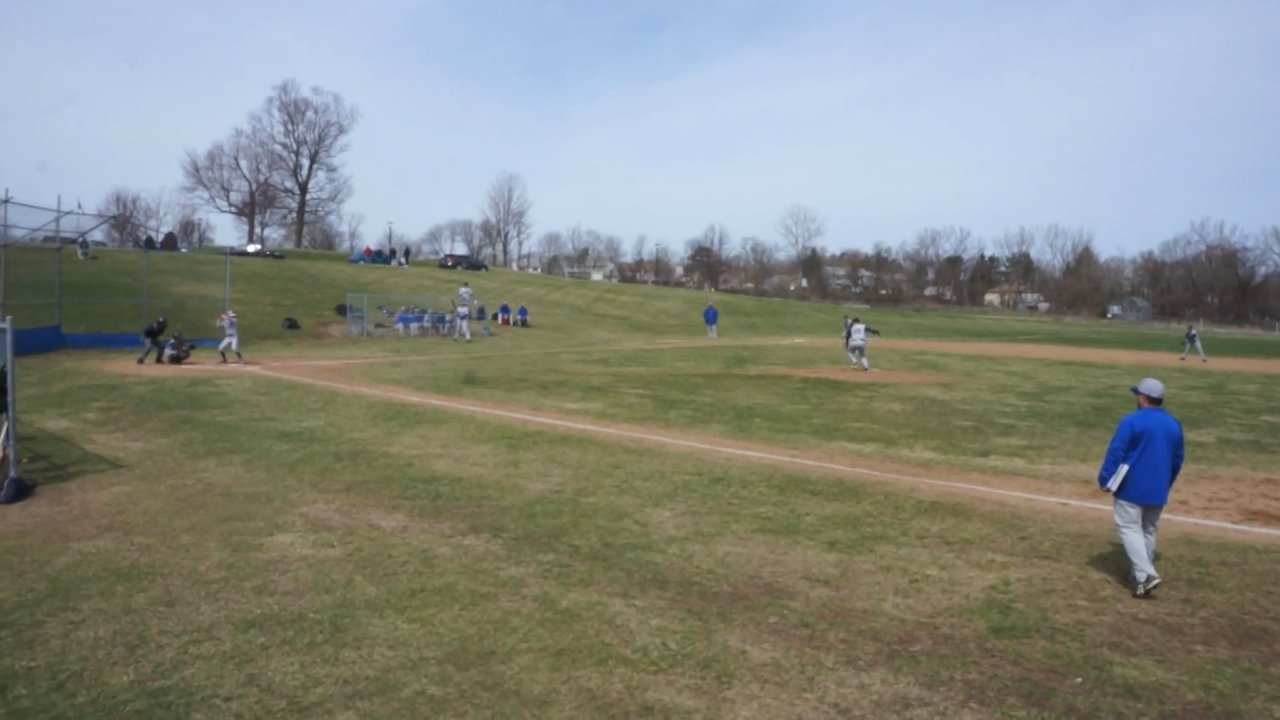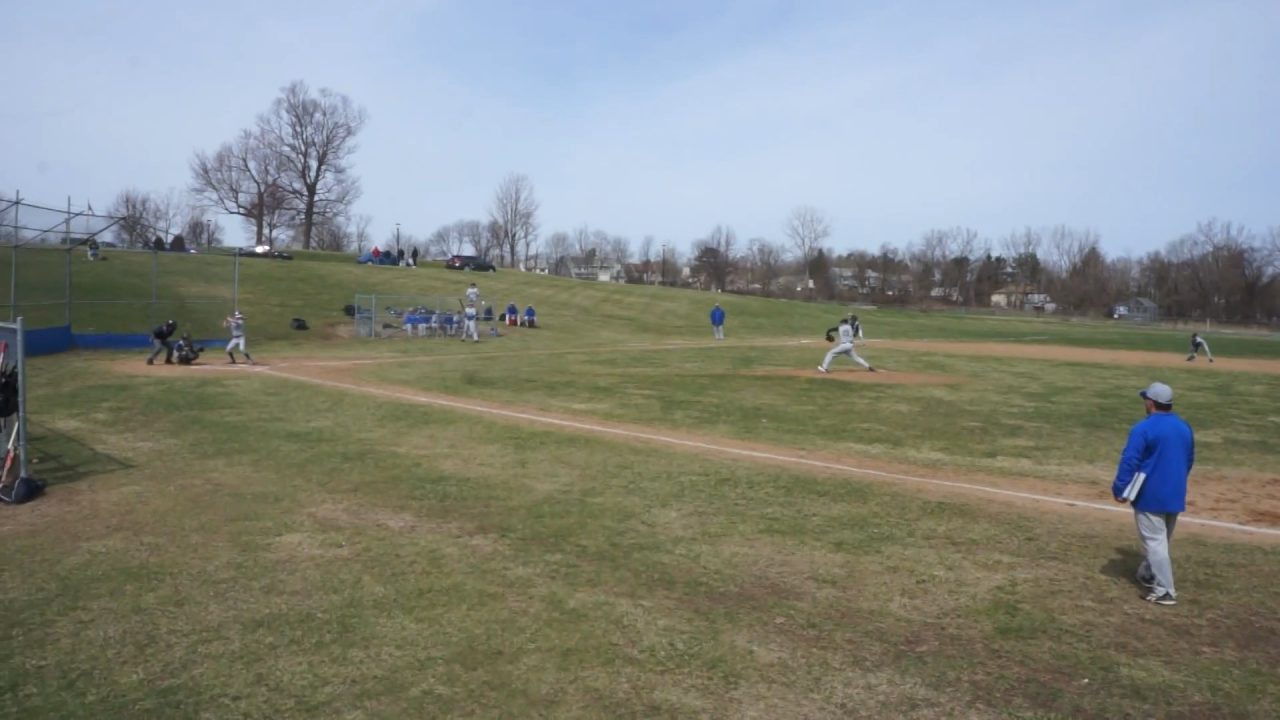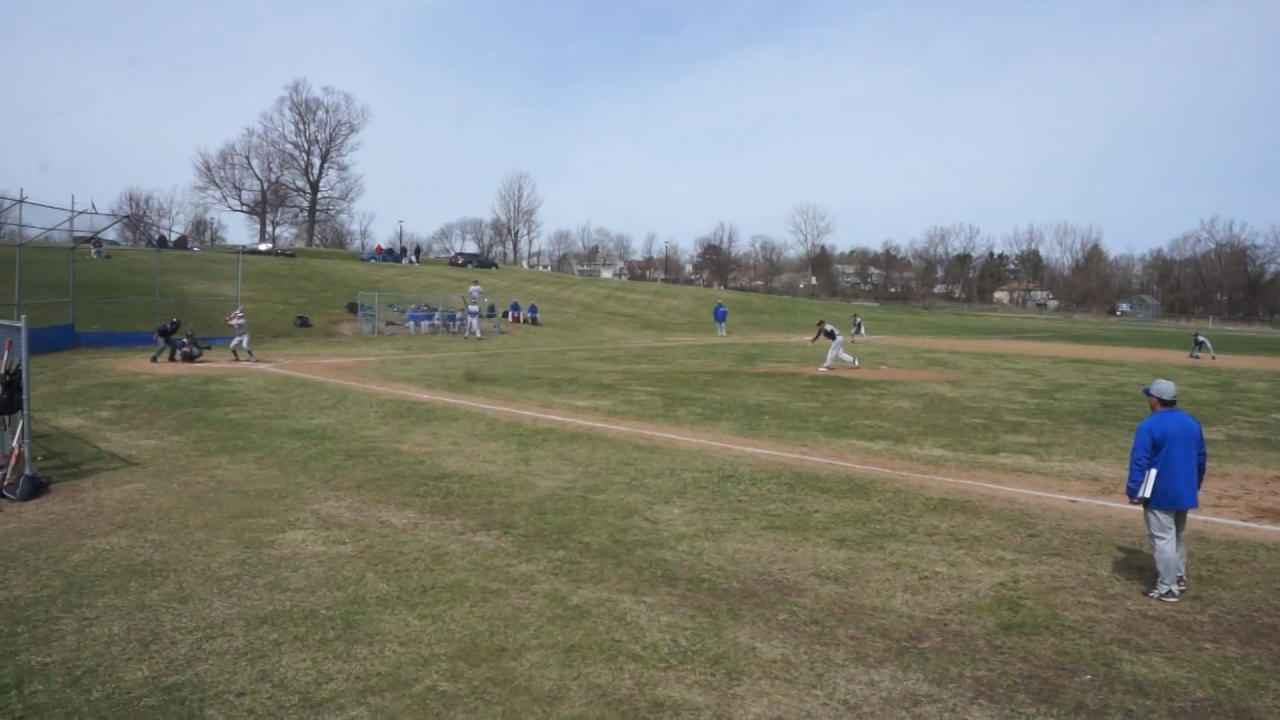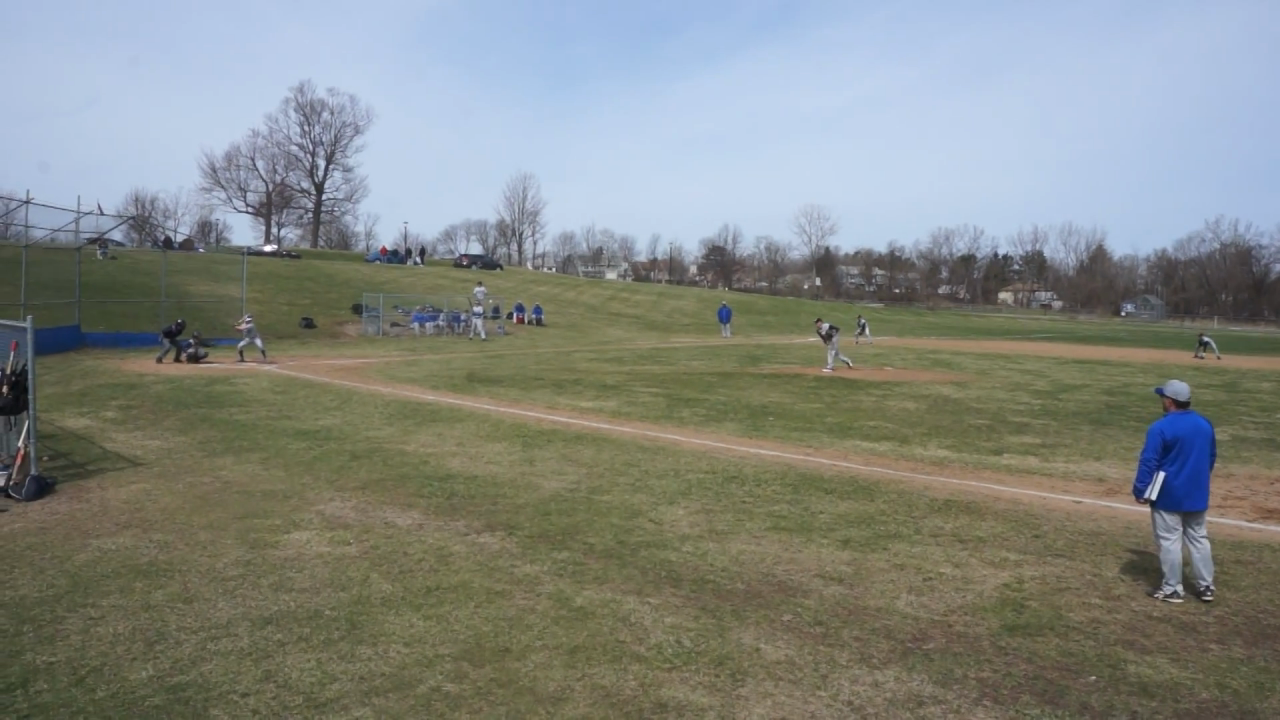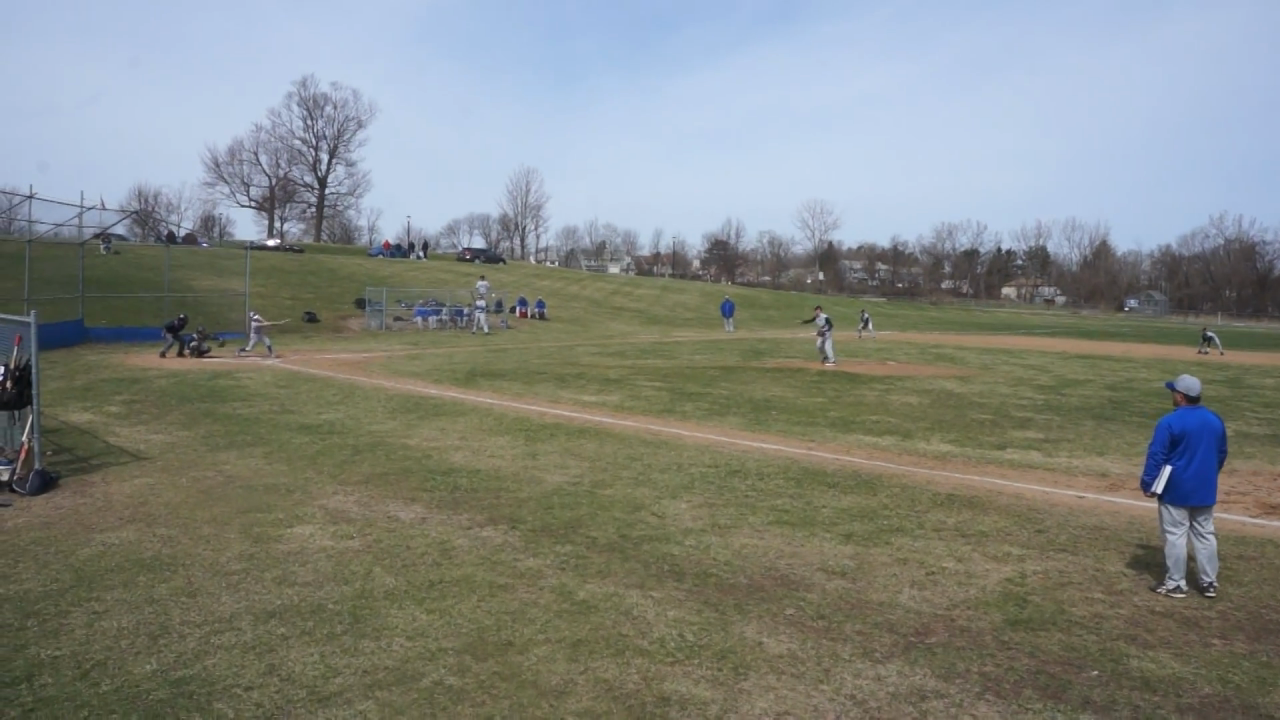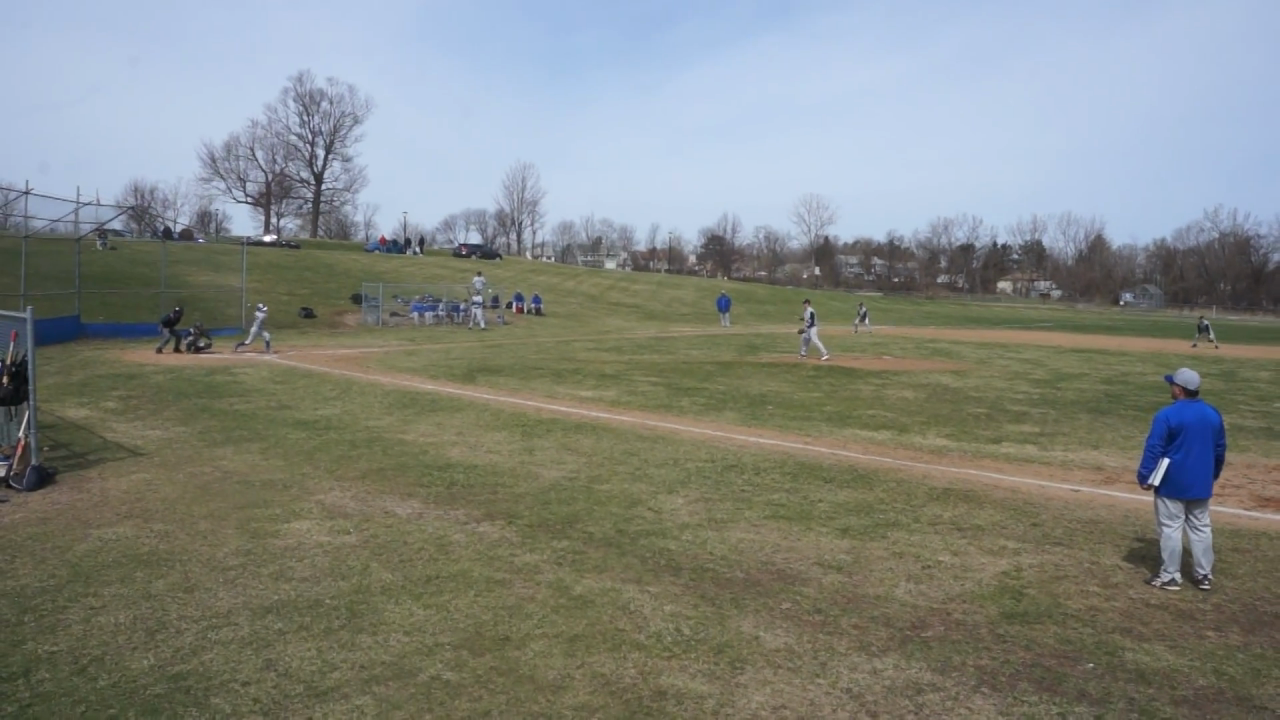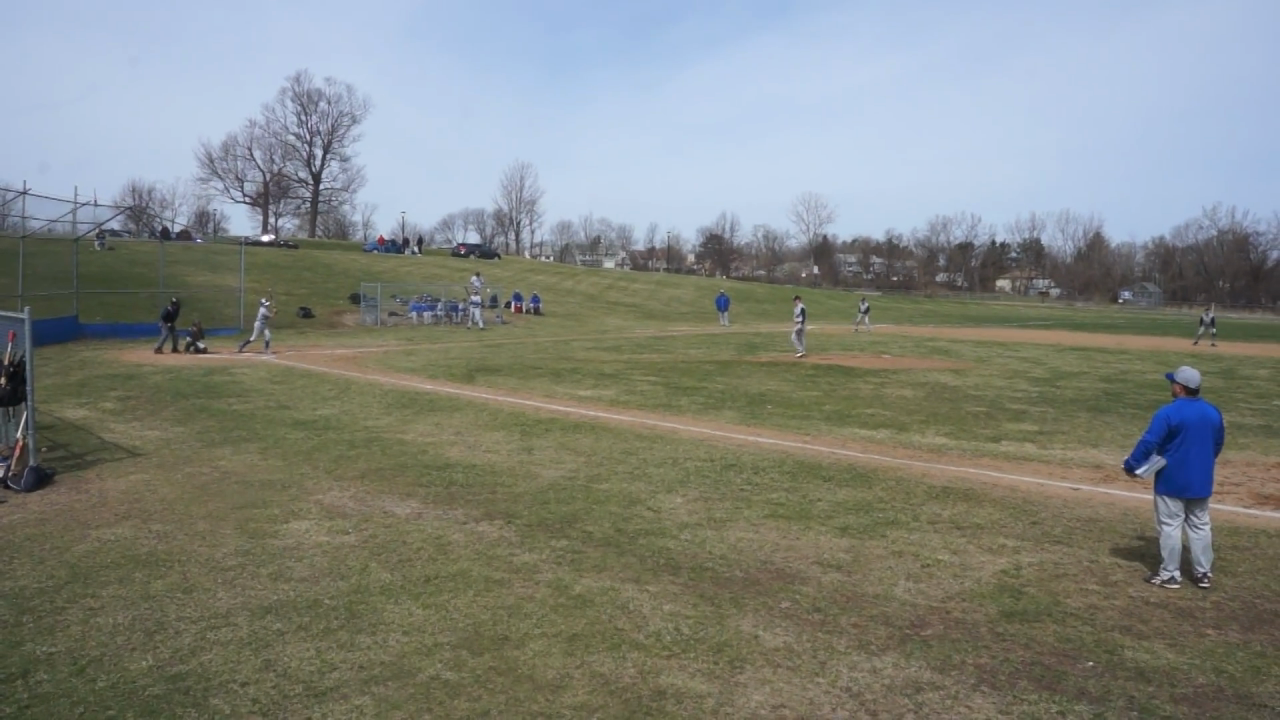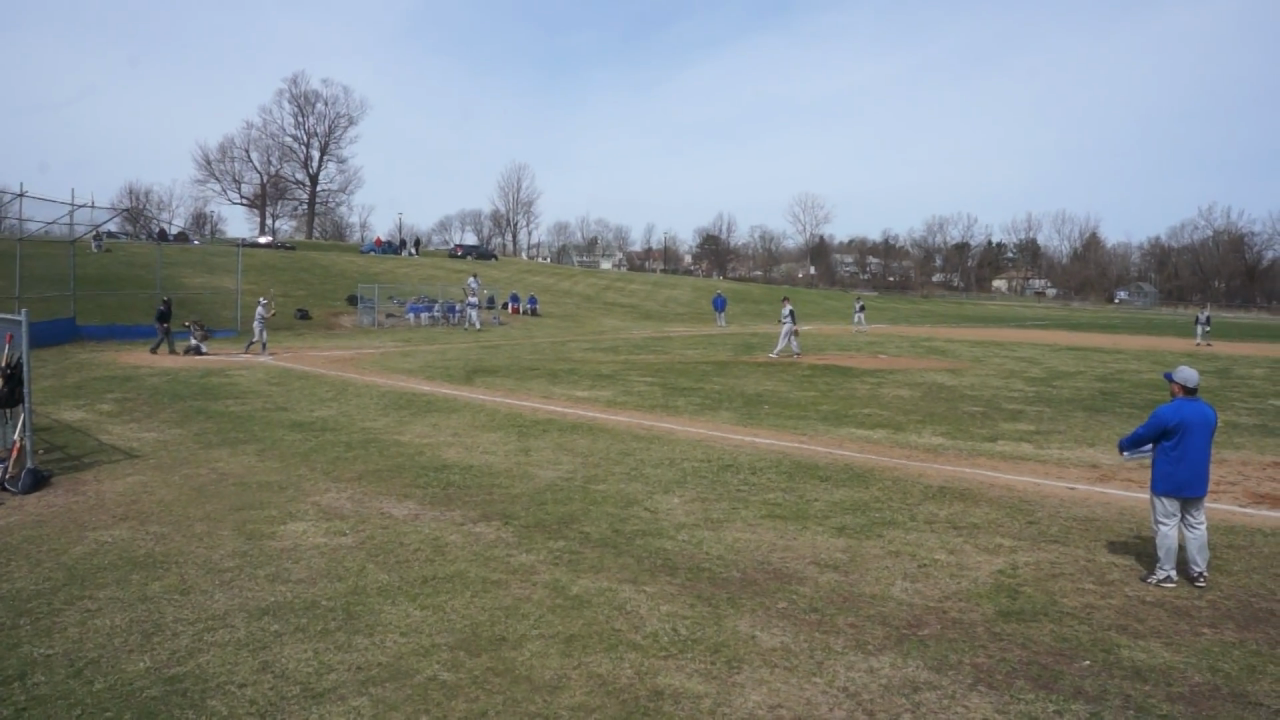
dt=0.3s
person 1, frame 1
left shoulder: (1132, 421)
right shoulder: (1174, 424)
left elbow: (1116, 452)
right elbow: (1178, 458)
left wrist: (1105, 479)
right wrist: (1168, 481)
left hip: (1131, 487)
right hip: (1158, 490)
left knee: (1130, 530)
right knee: (1148, 532)
left ankle: (1147, 576)
right ankle: (1141, 574)
person 1, frame 2
left shoulder: (1144, 428)
right shoulder: (1185, 428)
left elbow: (1129, 462)
right elbow: (1189, 461)
left wrist: (1120, 490)
left hip: (1150, 495)
right hip: (1176, 495)
left knee: (1155, 541)
right knee: (1161, 539)
left ankle: (1164, 591)
right ankle: (1147, 574)
person 1, frame 3
left shoulder: (1149, 426)
right shoulder: (1192, 423)
left elbow: (1139, 461)
right elbow: (1201, 457)
left wrist: (1134, 491)
right wrist: (1196, 483)
left hip: (1160, 493)
right hip: (1186, 492)
left knee: (1163, 539)
right knee: (1177, 535)
left ankle: (1167, 588)
right ankle: (1178, 577)
person 1, frame 4
left shoulder: (1161, 428)
right shoulder: (1205, 425)
left elbow: (1148, 462)
right elbow: (1211, 458)
left wrist: (1140, 491)
left hip: (1168, 495)
right hip: (1197, 494)
left knee: (1169, 541)
right knee: (1199, 538)
left ankle: (1172, 589)
right ankle: (1206, 586)
person 1, frame 5
left shoulder: (1170, 422)
right shoulder: (1215, 421)
left elbow: (1156, 456)
right elbow: (1222, 454)
left wrist: (1148, 484)
left hip: (1175, 490)
right hip: (1205, 490)
left knee: (1175, 536)
right knee: (1205, 535)
left ankle: (1175, 583)
right ankle: (1209, 583)
person 1, frame 6
left shoulder: (1167, 415)
right shoulder: (1213, 414)
left elbow: (1153, 449)
right elbow: (1220, 449)
left wrist: (1144, 476)
right wrist: (1214, 474)
left hip: (1172, 484)
right hip: (1201, 483)
left knee: (1170, 529)
right knee: (1201, 528)
left ankle: (1170, 576)
right ankle: (1204, 575)
person 1, frame 7
left shoulder: (1168, 413)
right shoulder: (1213, 413)
left elbow: (1149, 443)
right elbow: (1218, 444)
left wrist: (1131, 464)
left hip: (1171, 481)
right hip: (1201, 482)
left knee: (1170, 527)
right knee: (1200, 526)
left ankle: (1170, 574)
right ankle: (1203, 573)
person 1, frame 8
left shoulder: (1166, 412)
right shoulder: (1209, 412)
left elbow: (1142, 436)
left wrist: (1123, 445)
left hip: (1168, 481)
right hip: (1197, 481)
left knee: (1166, 526)
right knee: (1196, 526)
left ankle: (1166, 574)
right ankle: (1199, 572)
